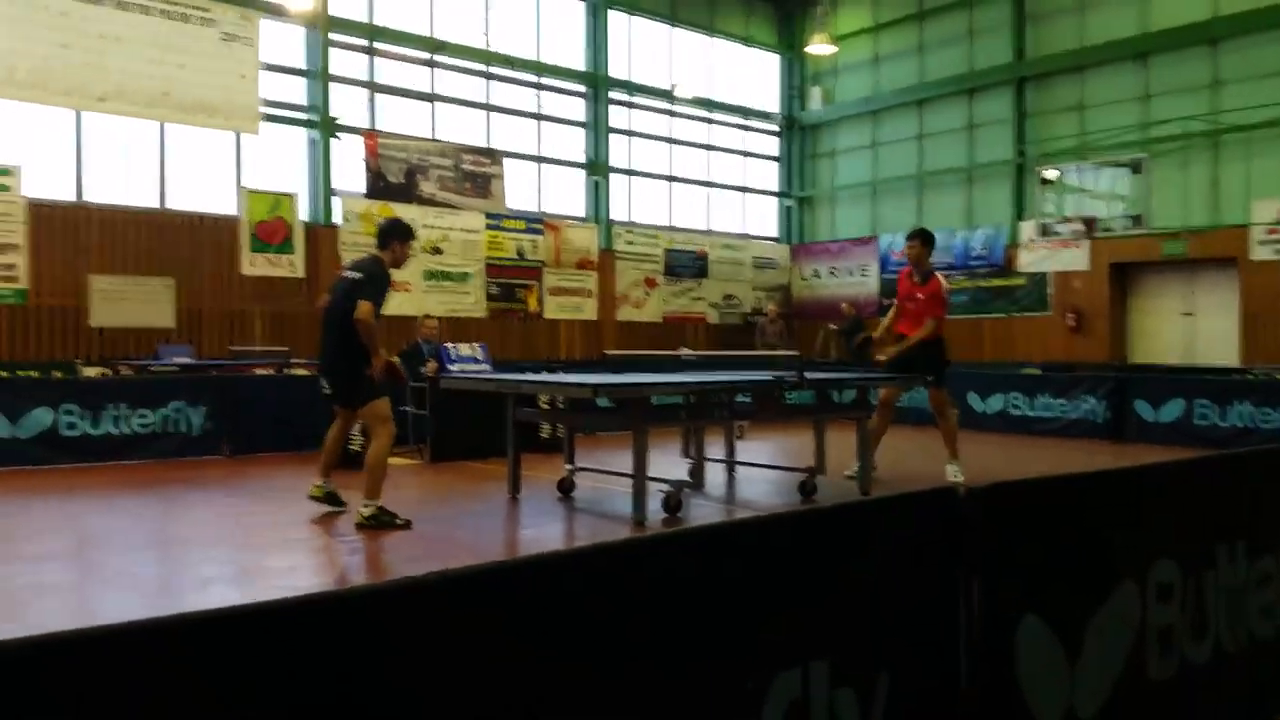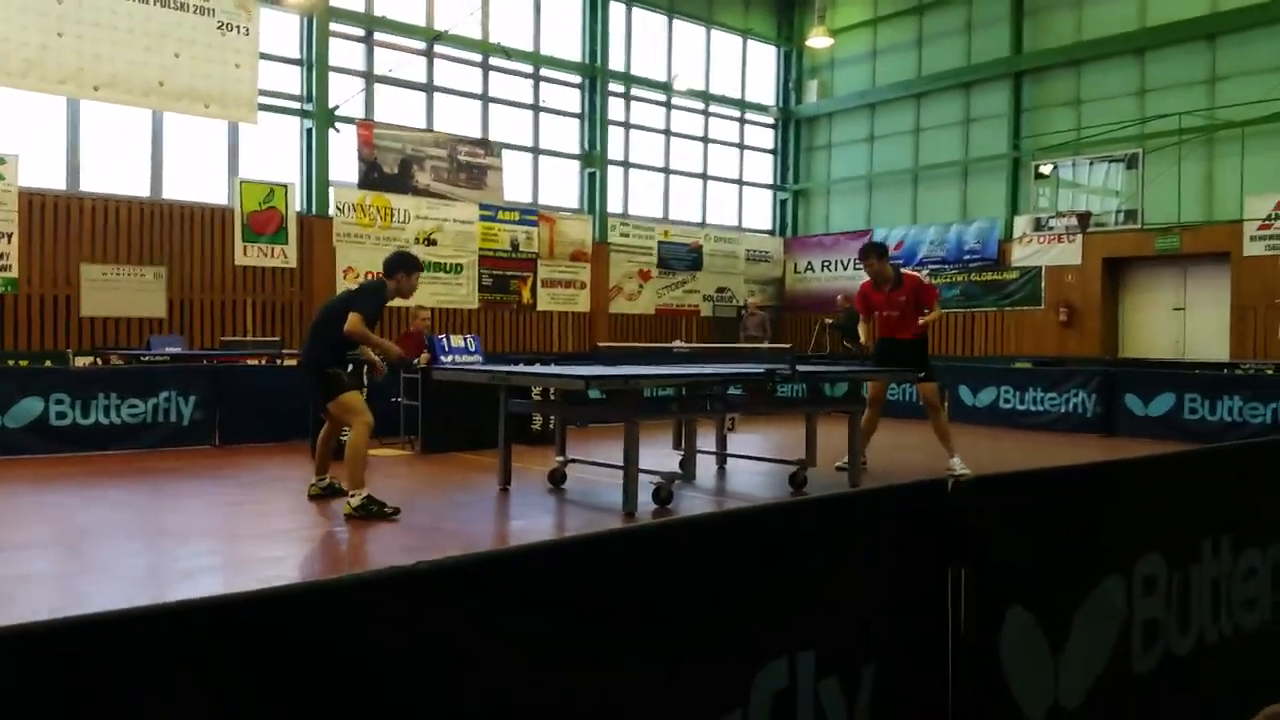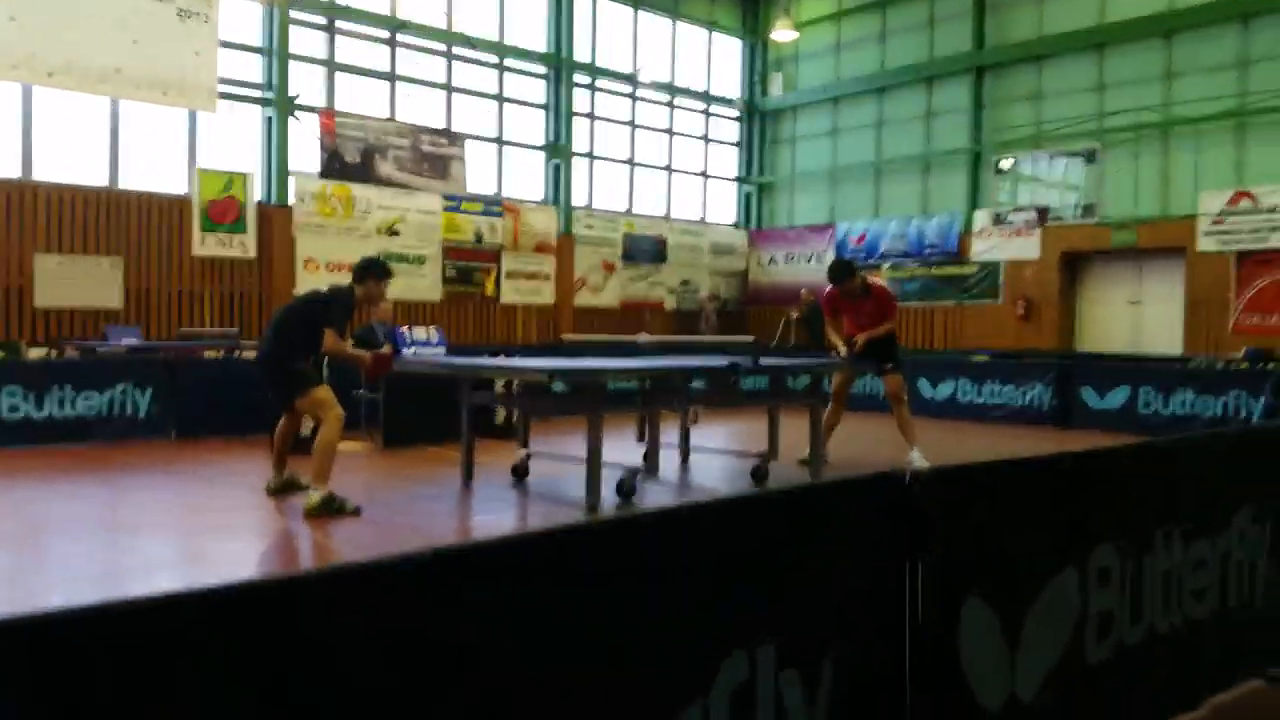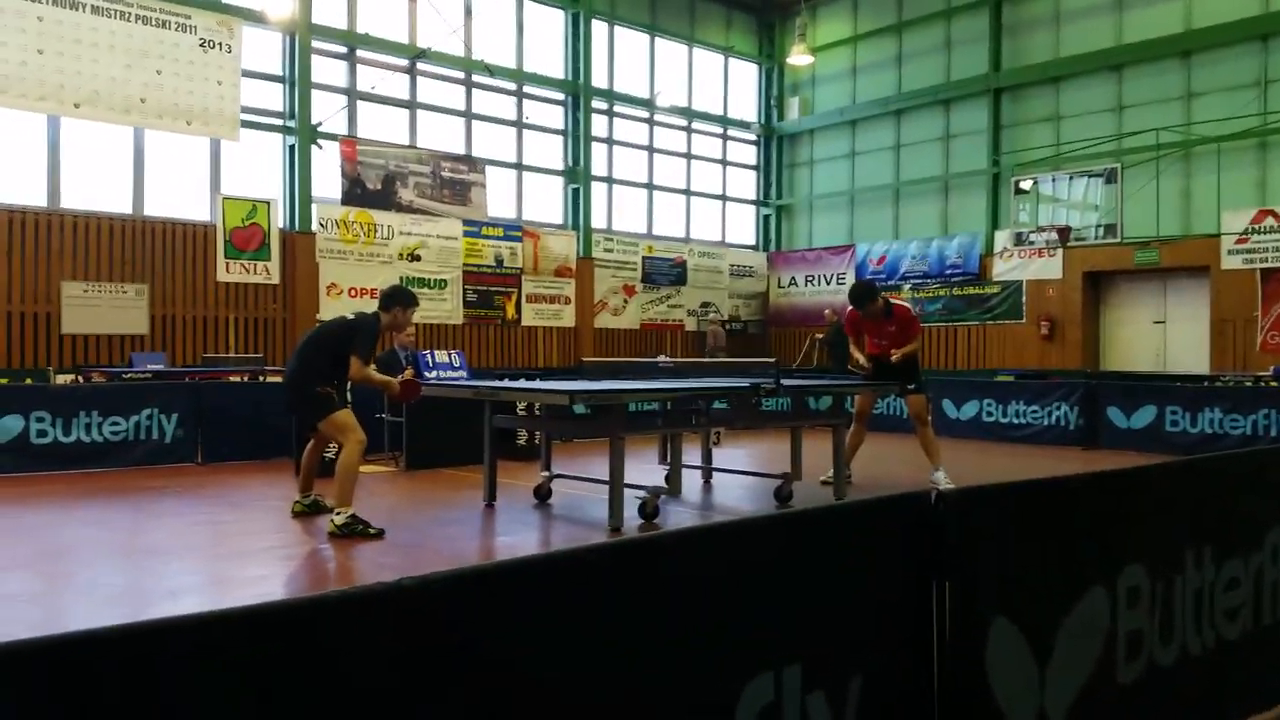
dt=0.5s
person 1, frame 1
left shoulder: (355, 268)
right shoulder: (378, 273)
left elbow: (326, 304)
right elbow: (364, 316)
right wrist: (376, 353)
left hip: (332, 358)
right hip: (352, 362)
left knee: (345, 420)
right knee: (384, 430)
left ankle: (322, 485)
right ankle: (371, 509)
person 1, frame 2
left shoulder: (371, 290)
right shoulder: (374, 292)
right elbow: (352, 328)
left wrist: (371, 356)
right wrist: (384, 346)
left hip: (318, 359)
right hip: (323, 361)
left knee: (335, 420)
right knee: (362, 421)
left ankle: (321, 482)
right ankle: (358, 499)
person 1, frame 3
left shoulder: (338, 295)
right shoulder: (344, 299)
left elbow: (324, 343)
right elbow: (330, 346)
left wrist: (357, 356)
right wrist: (358, 356)
left hip: (274, 354)
right hip: (286, 358)
left knee: (293, 414)
right knee: (333, 417)
left ankle: (279, 477)
right ankle: (319, 495)
person 1, frame 4
left shoulder: (364, 322)
right shoulder: (369, 326)
left elbow: (355, 369)
right elbow: (356, 373)
left wrist: (385, 382)
right wrist: (386, 382)
left hip: (301, 379)
right hip: (310, 383)
left knee: (321, 438)
right knee: (354, 440)
left ankle: (305, 500)
right ankle: (342, 518)
person 2, frame 1
left shoulder: (937, 286)
right shoulder: (905, 275)
left elbow: (929, 328)
left wrist: (897, 350)
right wrist: (880, 332)
left hip: (928, 348)
right hip: (902, 345)
left knee: (941, 407)
right knee: (884, 403)
left ankle: (953, 463)
person 2, frame 2
left shoulder: (915, 281)
right shoulder: (865, 289)
left elbow: (936, 310)
right elbow: (864, 320)
left wrist: (927, 320)
right wrist: (863, 337)
left hip: (914, 345)
right hip: (886, 344)
left knee: (932, 403)
right knee: (873, 401)
left ankle: (953, 458)
right ankle: (857, 455)
person 2, frame 3
left shoulder: (881, 289)
right shoulder: (831, 294)
left elbow: (891, 324)
right elbow: (830, 326)
left wrist: (867, 337)
right wrist: (839, 344)
left hip: (882, 342)
right hip: (852, 342)
left knee: (896, 396)
right knee: (837, 394)
left ankle: (914, 452)
person 2, frame 4
left shoulder: (903, 310)
right shoulder: (853, 314)
left elbow: (916, 343)
right elbow: (853, 344)
left wrist: (901, 353)
right wrist: (860, 357)
left hip: (904, 363)
right hip: (875, 362)
left knee: (920, 417)
right knee: (860, 415)
left ankle: (938, 472)
